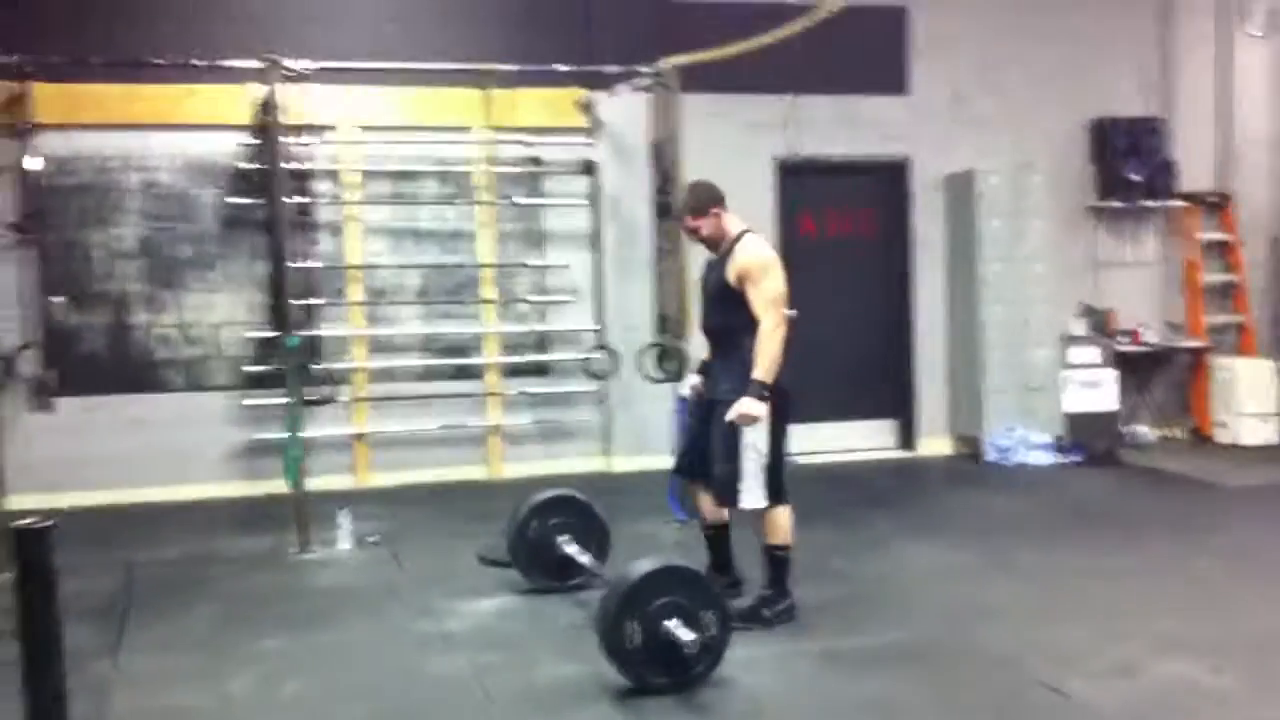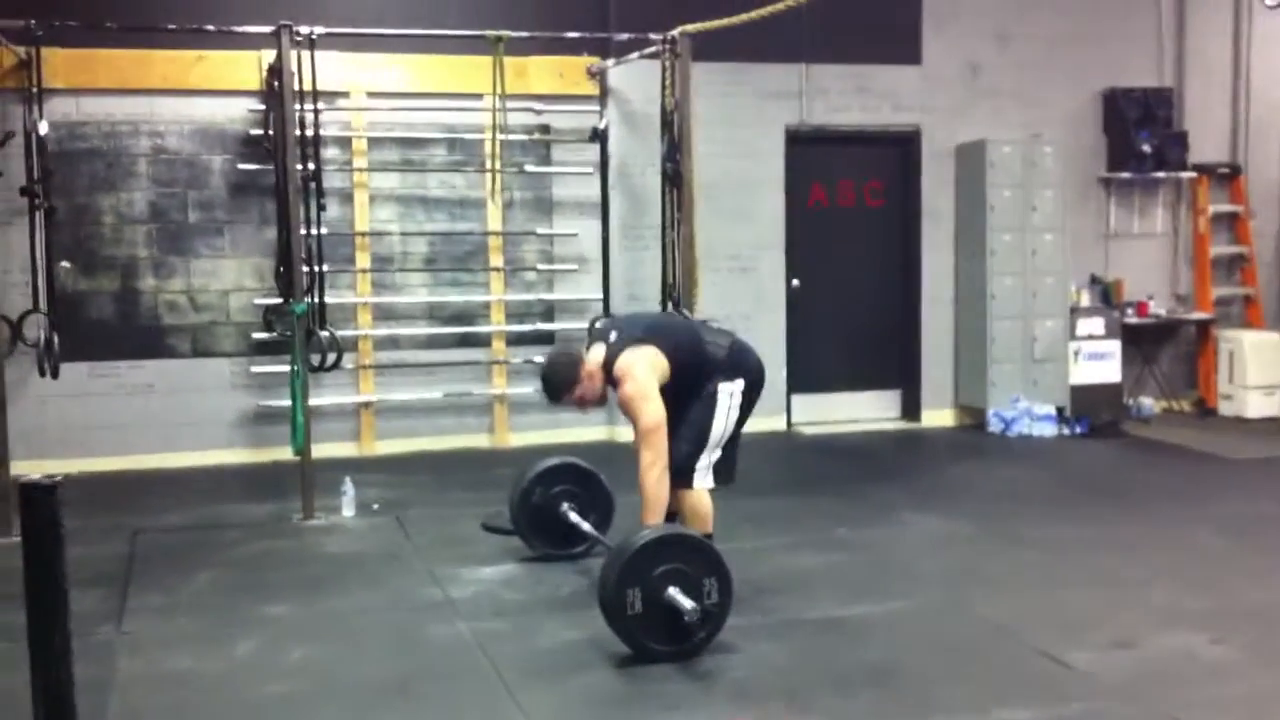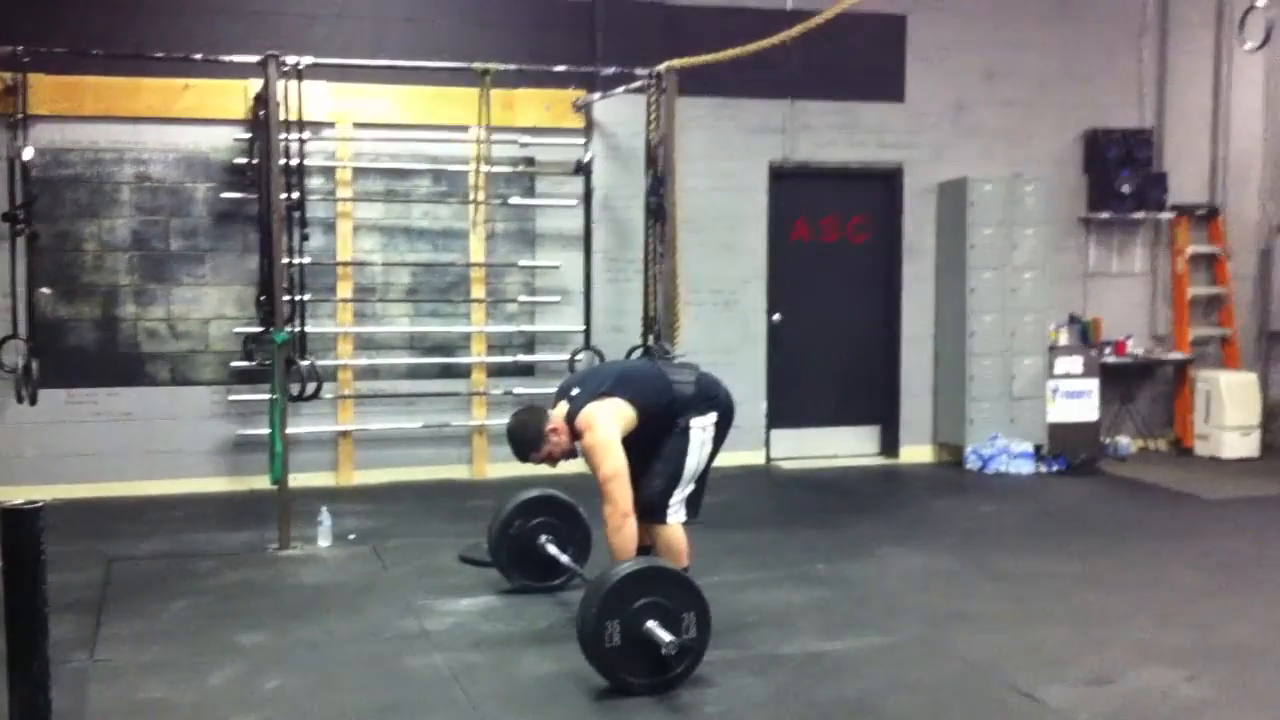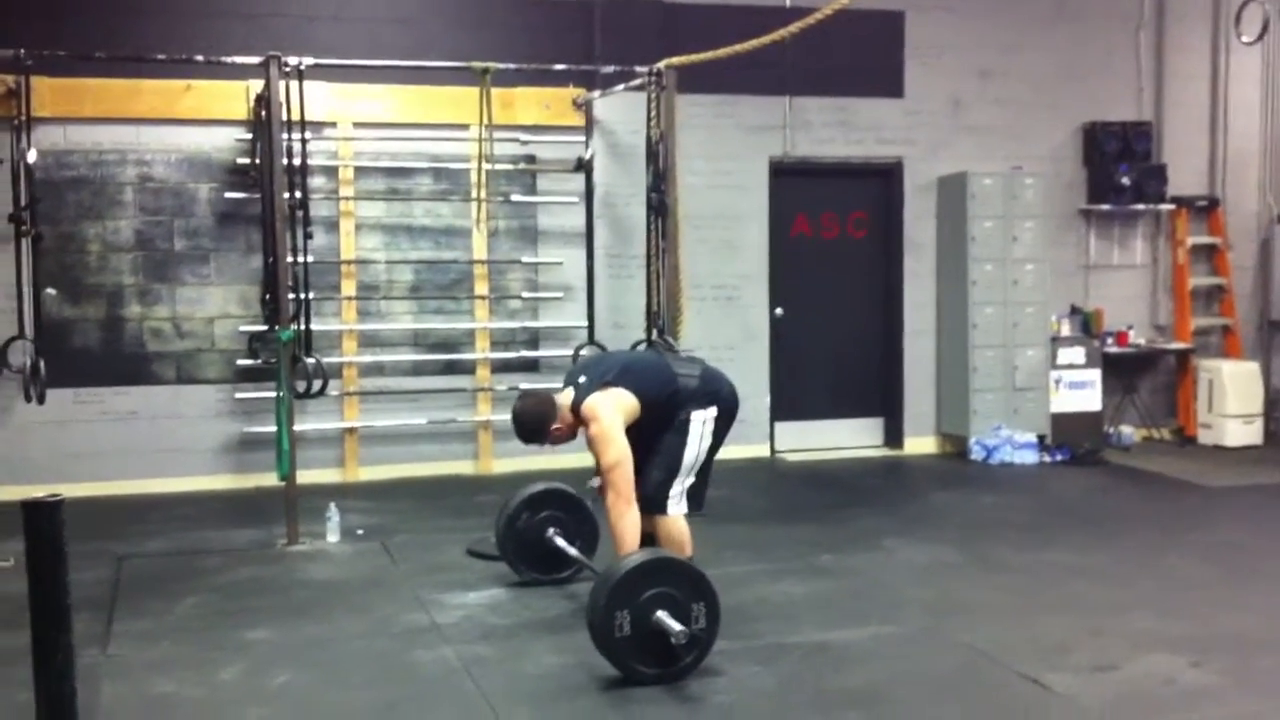
dt=1s
person 1, frame 1
left shoulder: (753, 254)
right shoulder: (720, 256)
left elbow: (772, 324)
left wrist: (758, 391)
right wrist: (703, 369)
left hip: (747, 389)
right hip: (720, 383)
left knee: (761, 492)
right knee: (699, 473)
left ankle: (778, 595)
right ankle: (722, 571)
person 1, frame 2
left shoulder: (633, 379)
right shoulder: (599, 341)
left elbow: (654, 463)
left hip: (732, 372)
left knee: (686, 467)
right knee: (669, 460)
person 1, frame 3
left shoulder: (595, 428)
right shoulder: (563, 400)
left elbow: (620, 512)
left hip: (703, 406)
right hip: (669, 405)
left knee: (658, 504)
right knee: (633, 494)
person 1, frame 4
left shoulder: (600, 416)
right shoulder: (573, 385)
left elbow: (622, 501)
right wrist: (603, 472)
left hip: (707, 399)
right hip: (674, 397)
left knee: (660, 497)
right knee: (635, 483)
